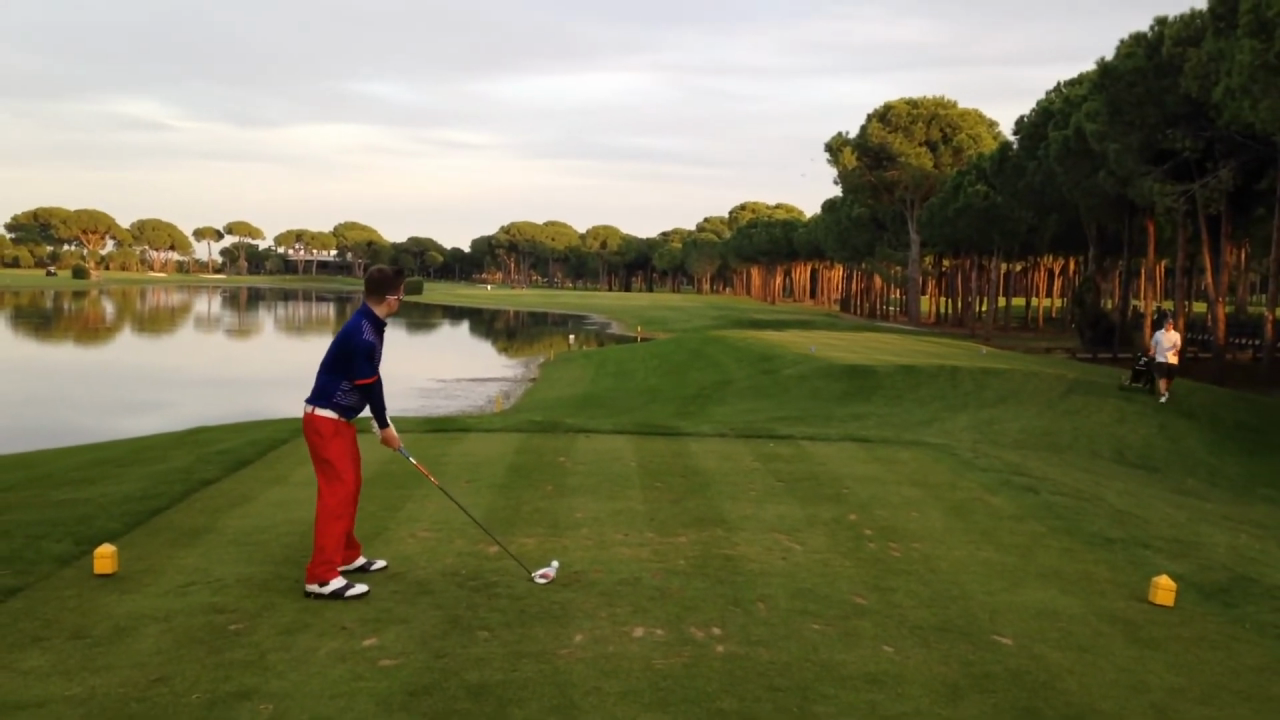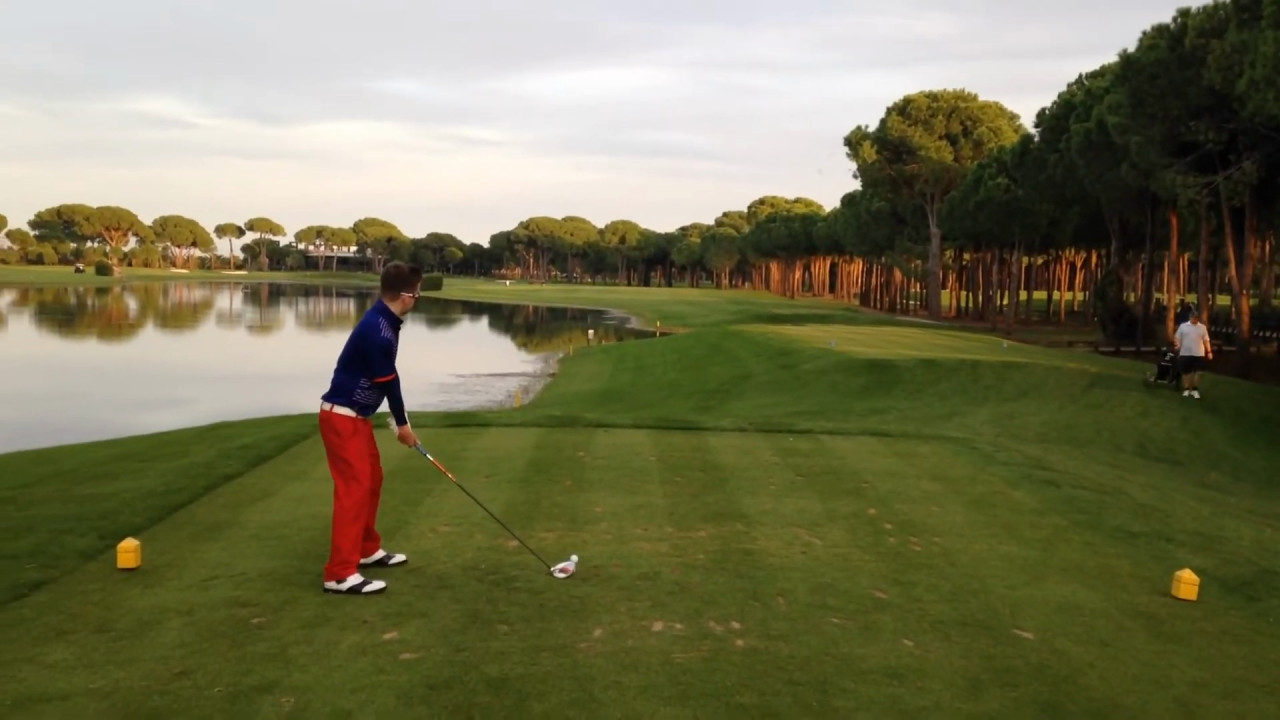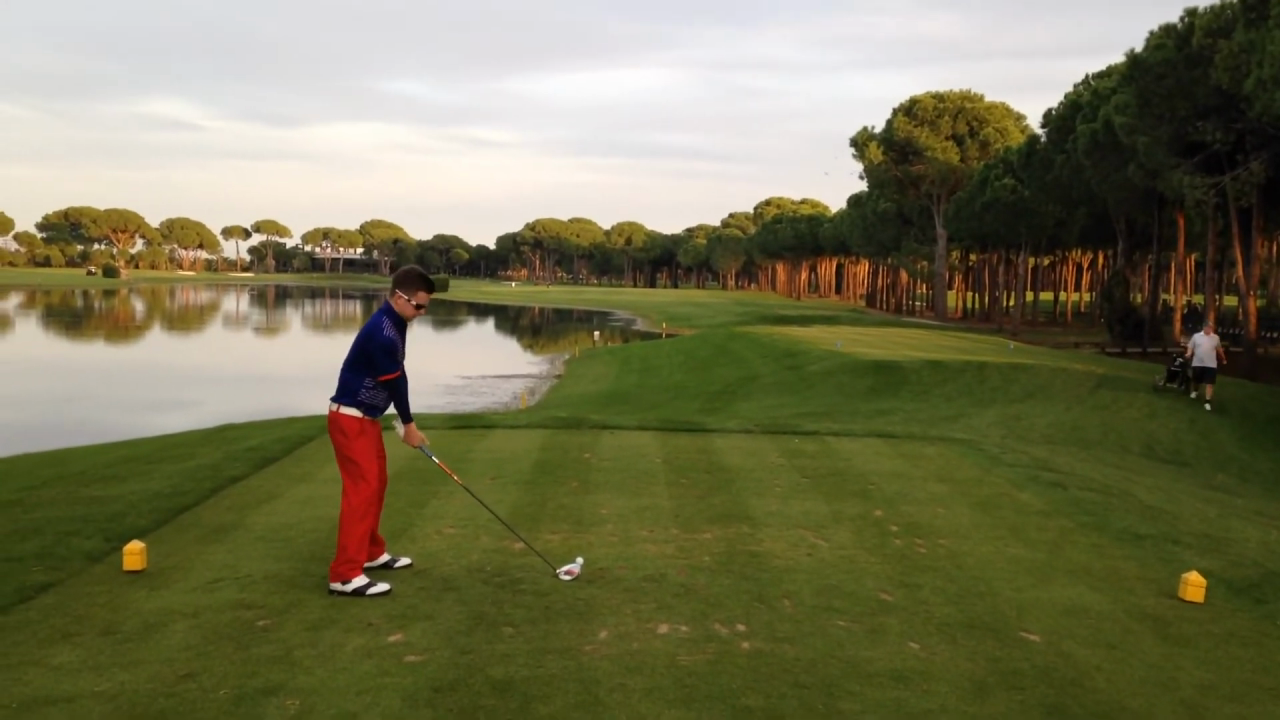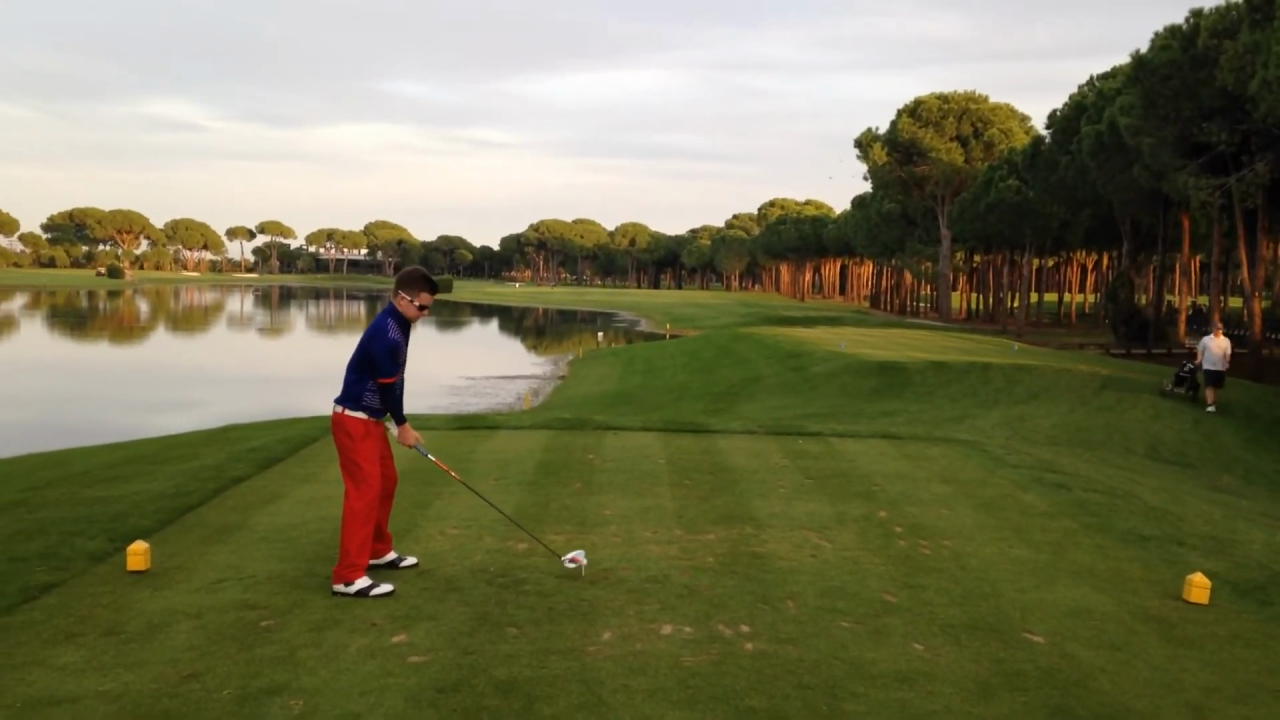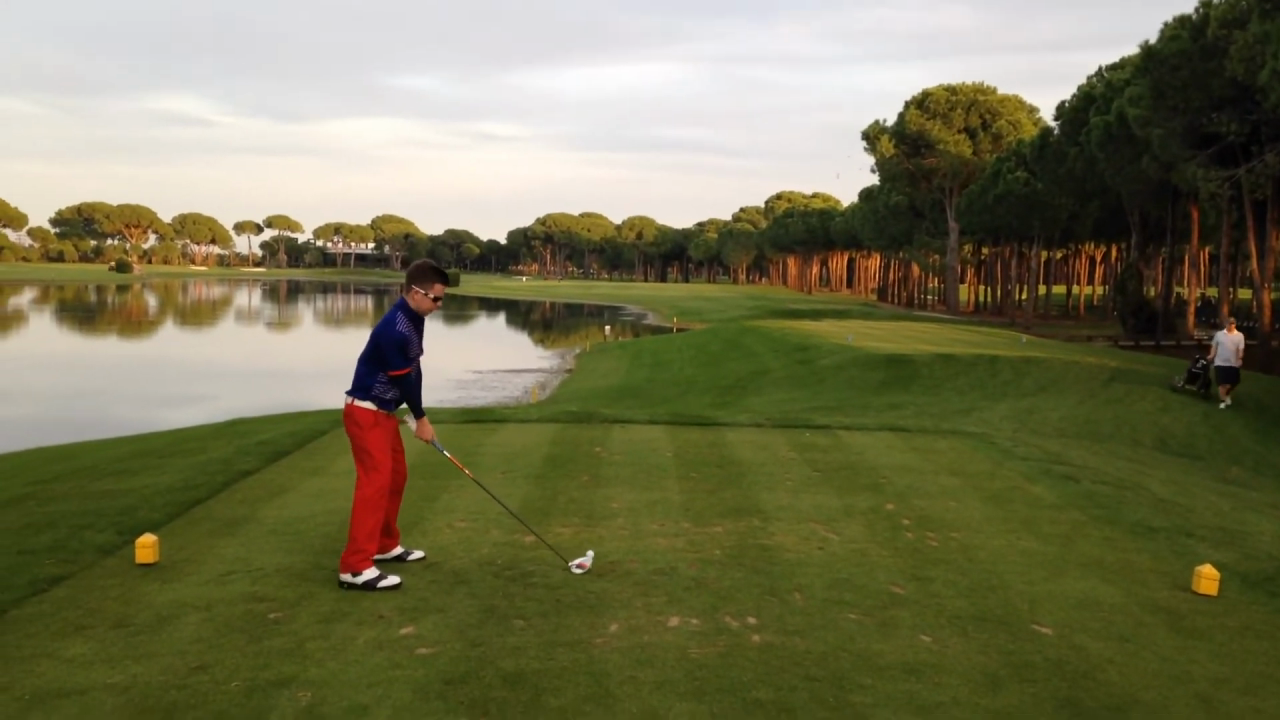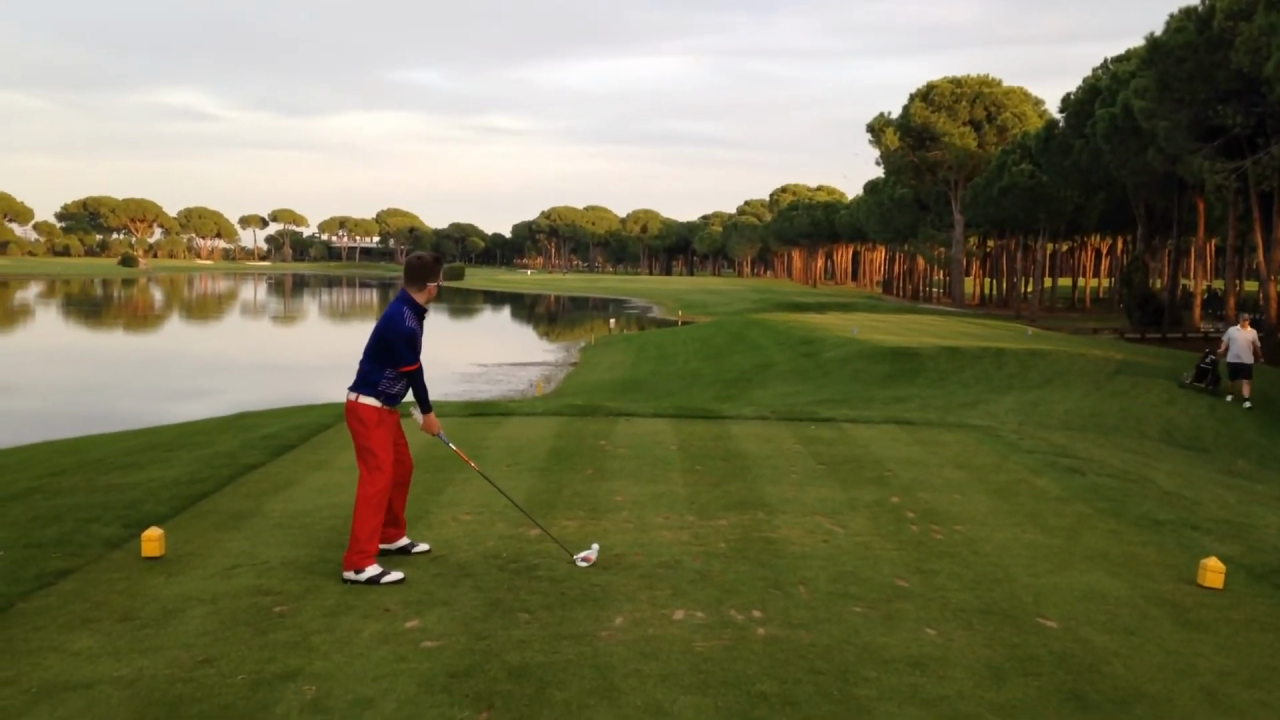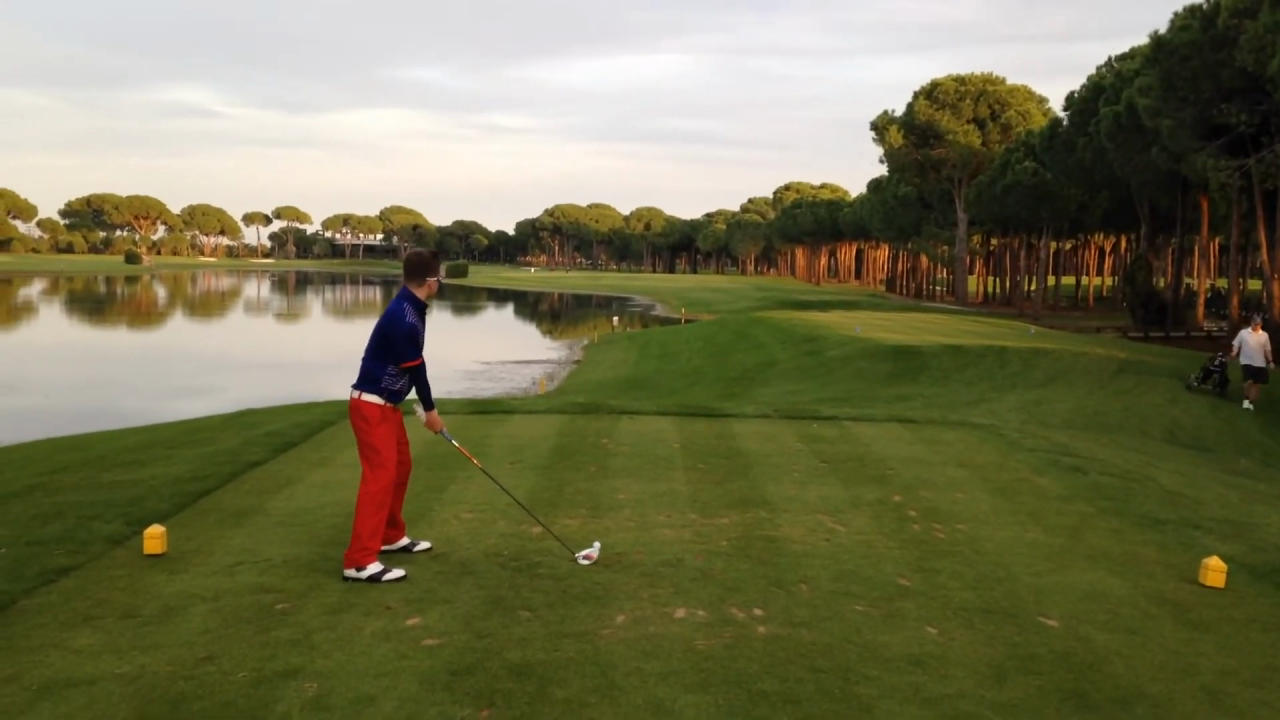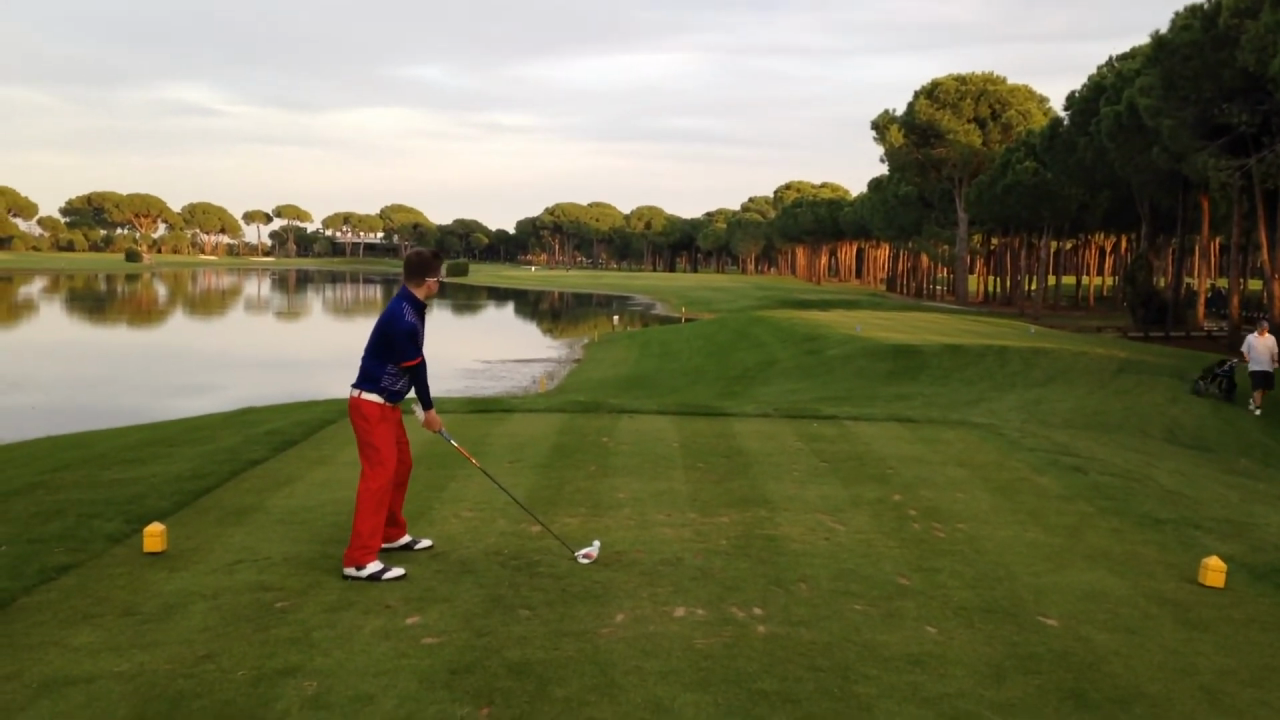
dt=0.3s
person 1, frame 1
left shoulder: (369, 325)
right shoulder: (362, 335)
left elbow: (372, 379)
right elbow: (368, 385)
left wrist: (384, 421)
right wrist: (385, 428)
left hip: (340, 417)
right hip: (326, 419)
left knee: (351, 486)
right knee: (337, 490)
left ankle: (347, 556)
right ankle: (322, 576)
person 1, frame 2
left shoulder: (384, 322)
right shoulder: (378, 332)
left elbow: (390, 378)
right elbow: (387, 383)
left wrist: (401, 420)
right wrist: (402, 425)
left hip: (356, 415)
right hip: (342, 416)
left knee: (371, 480)
right knee: (354, 488)
left ankle: (367, 549)
right ankle: (340, 573)
person 1, frame 3
left shoulder: (393, 323)
right shoulder: (381, 332)
left elbow: (397, 377)
right elbow: (393, 381)
left wrist: (406, 423)
right wrist: (408, 425)
left hip: (366, 417)
right hip: (350, 417)
left knee: (376, 483)
right knee: (362, 488)
left ankle: (370, 553)
right ankle: (345, 574)
person 1, frame 4
left shoulder: (398, 325)
right shoulder: (385, 334)
left elbow: (395, 380)
right elbow: (388, 385)
left wrist: (400, 423)
right wrist: (402, 425)
left hip: (371, 418)
right hip: (354, 419)
left knee: (385, 482)
right knee: (364, 491)
left ankle: (379, 551)
right ankle: (348, 576)
person 1, frame 5
left shoulder: (413, 319)
right shoulder: (395, 328)
left elbow: (414, 370)
right elbow: (403, 377)
left wrist: (419, 416)
right wrist: (420, 420)
left hip: (384, 410)
right hip: (365, 411)
left knee: (395, 476)
right knee: (375, 479)
left ankle: (384, 545)
right ankle: (356, 566)
person 1, frame 6
left shoulder: (410, 311)
right shoulder: (402, 322)
left elbow: (412, 368)
right elbow: (412, 373)
left wrist: (425, 410)
right wrist: (427, 413)
left hip: (384, 405)
right hip: (368, 407)
left knee: (400, 468)
right knee: (378, 477)
left ankle: (391, 535)
right ankle: (358, 563)
person 1, frame 7
left shoulder: (410, 308)
right shoulder: (404, 319)
left elbow: (414, 366)
right elbow: (415, 369)
left wrist: (426, 408)
right wrist: (430, 411)
left hip: (386, 403)
right hip: (371, 405)
left knee: (399, 468)
right knee: (380, 475)
left ankle: (391, 536)
right ankle: (360, 561)
person 1, frame 8
left shoulder: (410, 308)
right shoulder: (403, 318)
left elbow: (416, 364)
right elbow: (414, 368)
left wrist: (425, 407)
right wrist: (429, 410)
left hip: (386, 402)
right hip: (371, 403)
left knee: (400, 466)
right knee: (379, 473)
left ankle: (392, 534)
right ankle: (360, 560)
